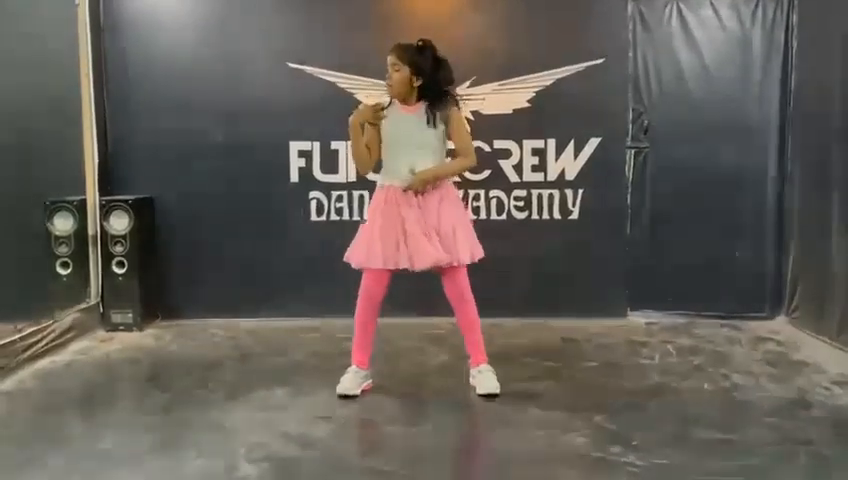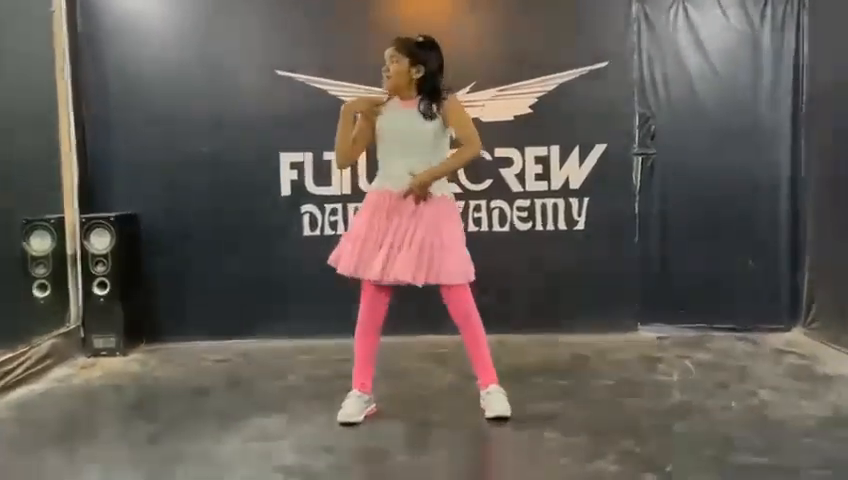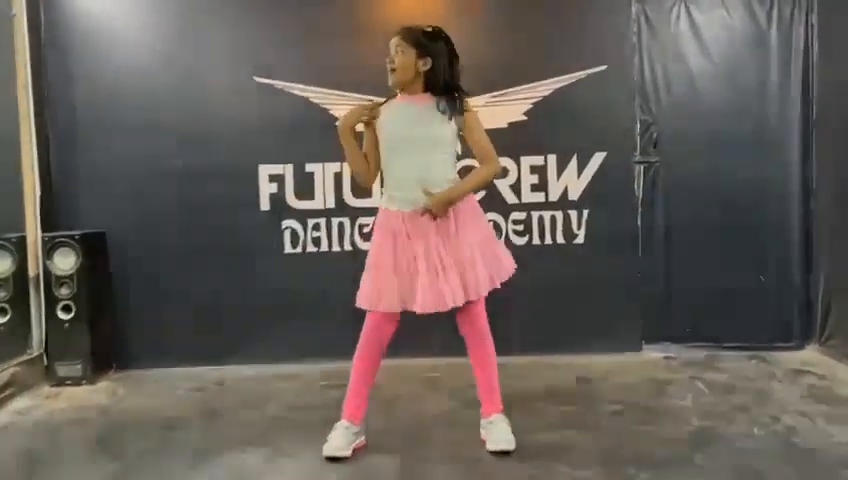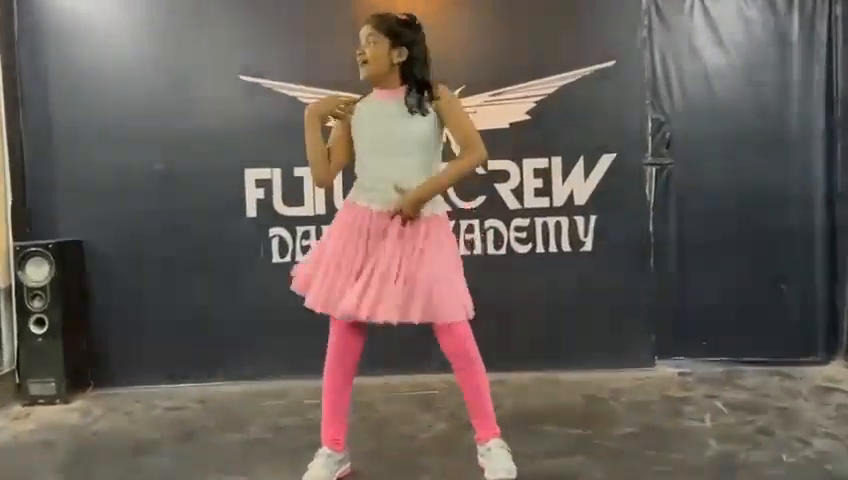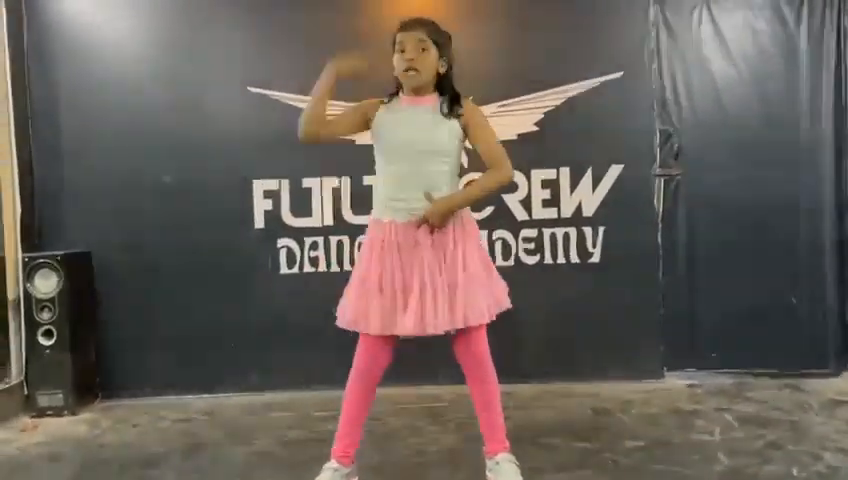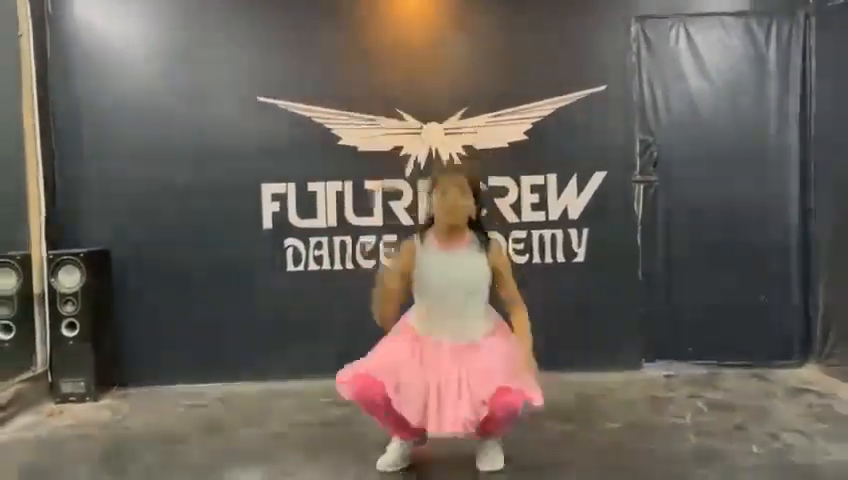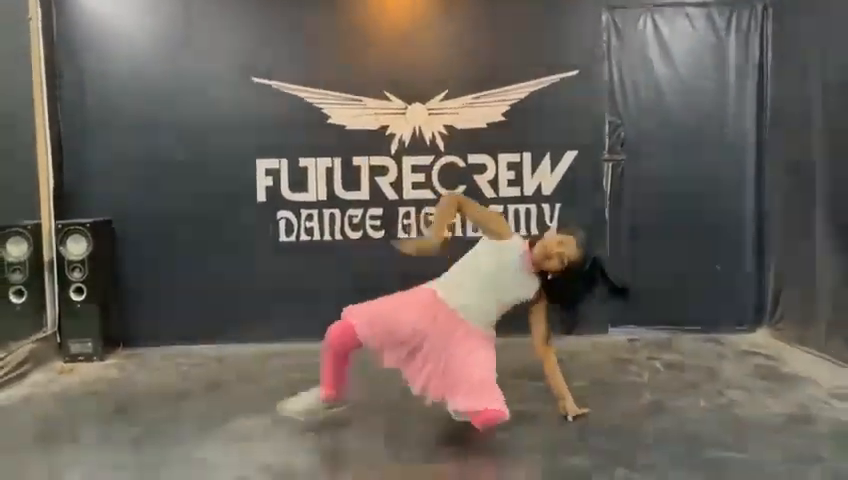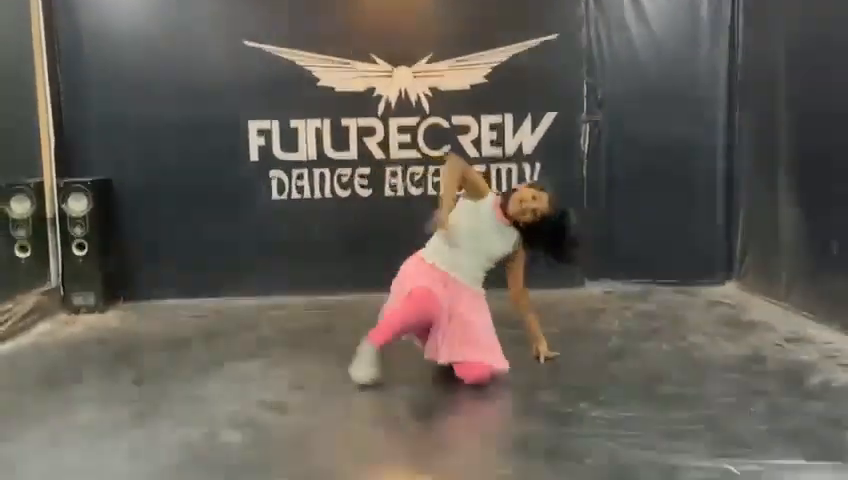
dt=0.4s
person 1, frame 1
left shoulder: (444, 109)
right shoulder: (380, 115)
left elbow: (469, 158)
right elbow: (365, 166)
left wrist: (431, 175)
right wrist: (355, 124)
left hip: (438, 203)
right hip: (390, 204)
left knee: (459, 289)
right knee: (370, 291)
left ankle: (479, 365)
right ankle: (359, 368)
person 1, frame 2
left shoulder: (443, 104)
right shoulder: (377, 111)
left elbow: (472, 146)
right elbow: (344, 159)
left wrist: (429, 176)
right wrist: (348, 112)
left hip: (432, 211)
right hip: (384, 211)
left knee: (461, 304)
right knee: (372, 305)
left ankle: (489, 386)
right ankle: (361, 392)
person 1, frame 3
left shoulder: (454, 106)
right shoulder: (379, 114)
left elbow: (491, 164)
right elbow: (366, 177)
left wrist: (450, 195)
right wrist: (346, 131)
left hip: (454, 223)
right hip: (398, 227)
left knee: (475, 324)
right knee: (376, 330)
left ankle: (492, 415)
right ankle: (350, 423)
person 1, frame 4
left shoulder: (434, 99)
right shoulder: (352, 111)
left elbow: (475, 152)
right elbow: (323, 176)
left wrist: (422, 193)
right wrist: (313, 118)
left hip: (422, 230)
right hip: (361, 229)
left knee: (458, 342)
right knee: (342, 345)
left ankle: (490, 441)
person 1, frame 5
left shoulder: (460, 110)
right shoulder: (377, 111)
left elbow: (502, 170)
right elbow: (309, 131)
left wrist: (452, 203)
right wrist: (331, 74)
left hip: (450, 238)
right hip: (389, 241)
left knee: (474, 353)
right knee: (370, 358)
person 1, frame 6
left shoulder: (491, 251)
right shoulder: (413, 249)
left elbow: (516, 307)
right elbow: (385, 318)
left wrist: (524, 351)
right wrist: (387, 288)
left hip: (478, 343)
right hip: (420, 340)
left knee: (510, 401)
right knee: (358, 386)
left ankle: (489, 436)
right ankle: (408, 434)
person 1, frame 7
left shoulder: (536, 289)
right shoulder: (503, 235)
left elbow: (542, 345)
right elbow: (454, 200)
left wrist: (565, 398)
right wrist: (435, 236)
left hip: (468, 337)
right hip: (429, 306)
left knee: (490, 417)
right knee: (341, 335)
left ankle: (462, 399)
right ankle: (330, 395)
person 1, frame 8
left shoulder: (515, 242)
right shoulder: (480, 196)
left elbow: (518, 292)
right elbow: (455, 163)
left wrist: (539, 341)
right wrist: (446, 208)
left hip: (464, 294)
right hip: (428, 272)
left knee: (477, 374)
right knee: (424, 307)
left ankle: (451, 347)
right ankle: (373, 343)
